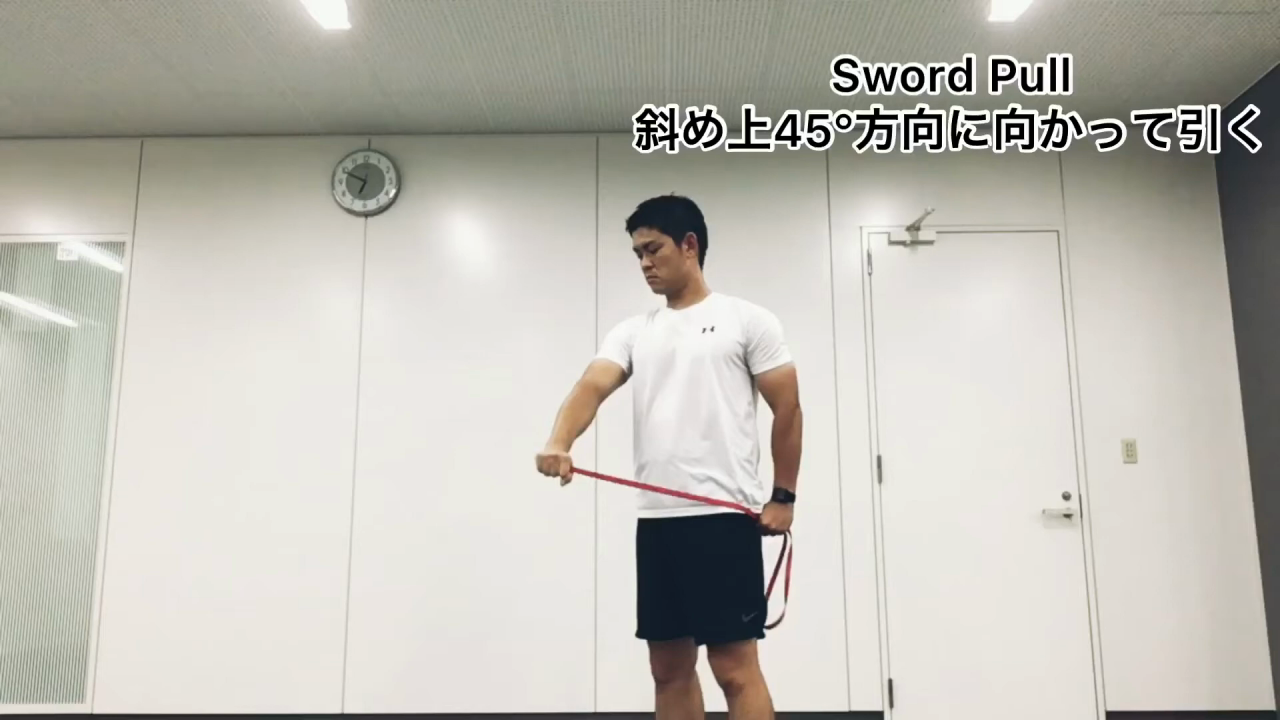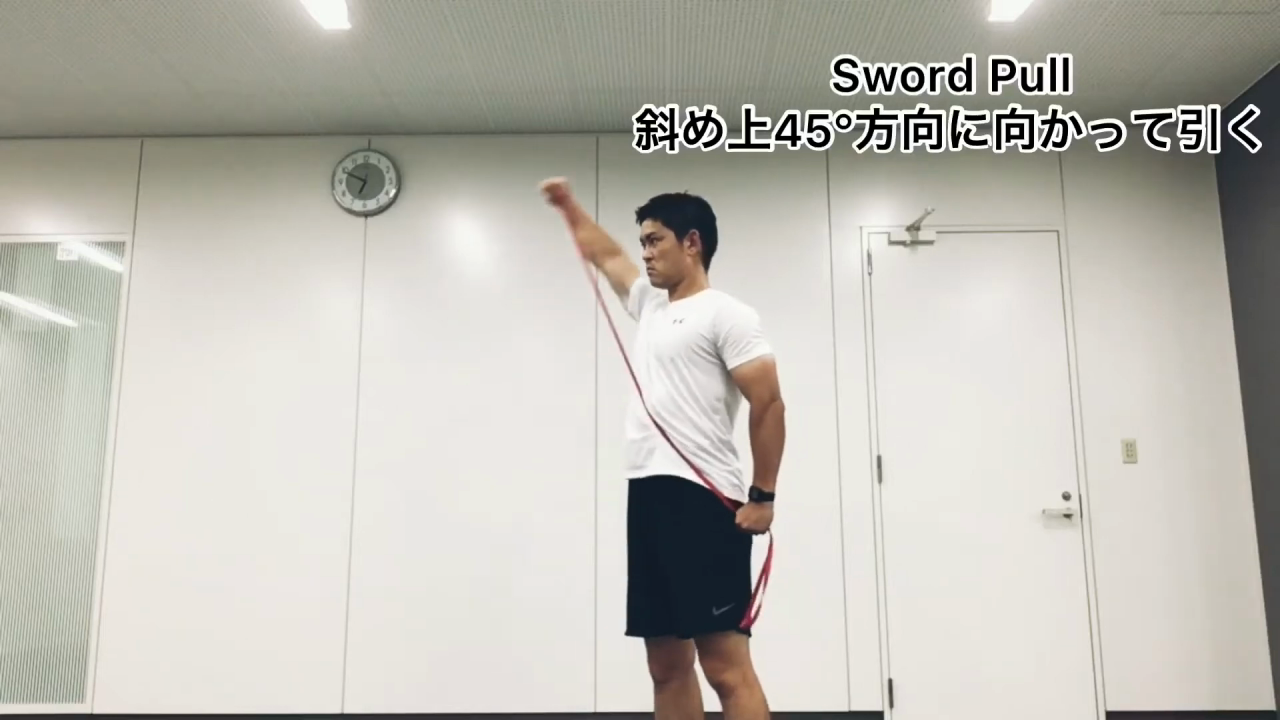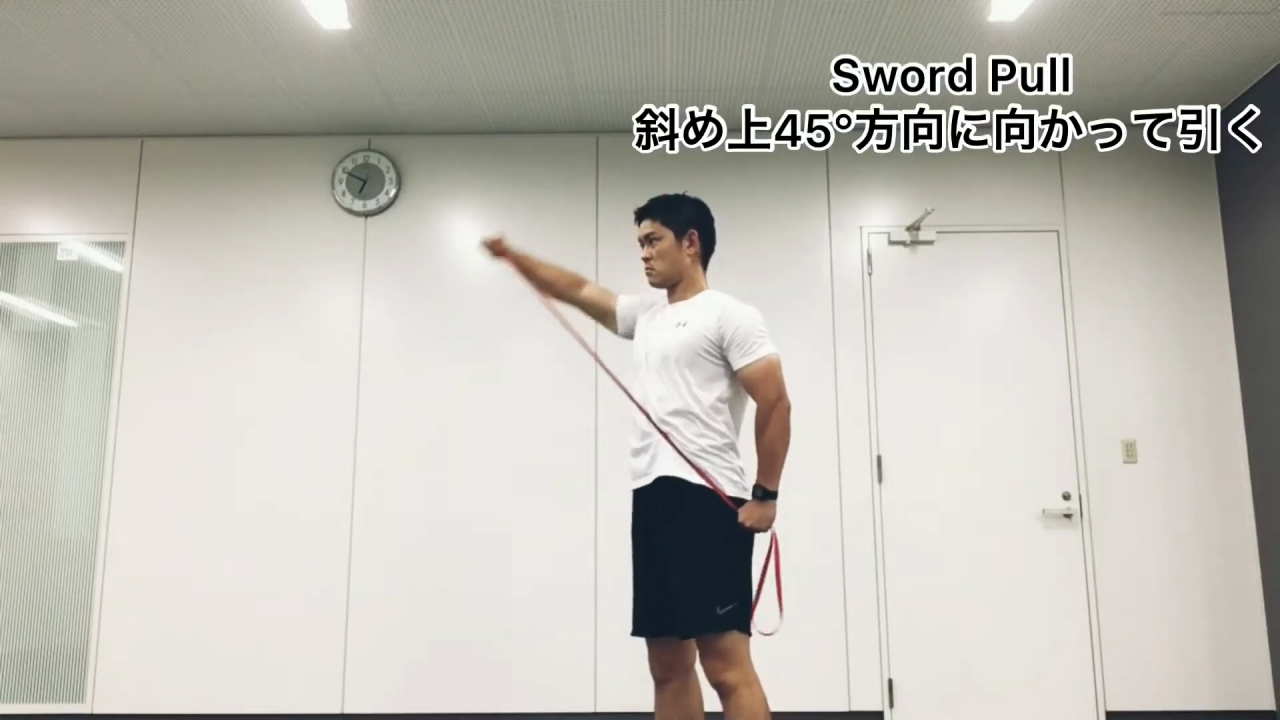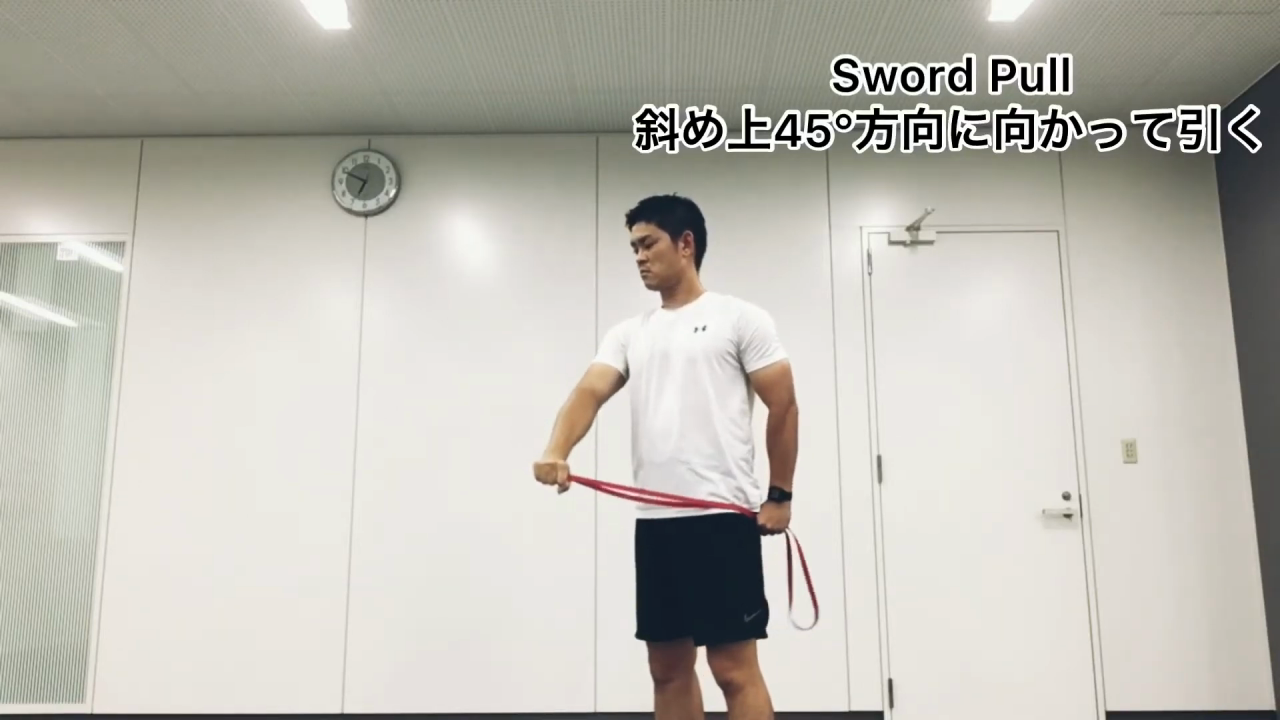
dt=1s
person 1, frame 1
left shoulder: (747, 320)
right shoulder: (633, 332)
left elbow: (788, 409)
right elbow: (591, 387)
left wrist: (783, 497)
right wrist: (559, 443)
left hip: (724, 517)
right hip: (656, 520)
left knee: (734, 667)
right knee: (669, 667)
person 1, frame 2
left shoulder: (726, 315)
right shoulder: (651, 304)
left elbow: (768, 405)
right elbow: (604, 254)
left wrist: (761, 496)
right wrist: (568, 205)
left hip: (701, 502)
right hip: (648, 496)
left knee: (725, 663)
right knee: (668, 664)
person 1, frame 3
left shoulder: (728, 315)
right shoulder: (647, 314)
left elbow: (776, 404)
right elbow: (580, 291)
left wrist: (764, 494)
right wrist: (512, 255)
left hip: (706, 501)
right hip: (651, 499)
left knee: (726, 664)
right knee: (668, 664)
person 1, frame 4
left shoulder: (739, 318)
right shoulder: (629, 333)
left elbow: (784, 408)
right elbow: (588, 393)
left wrist: (780, 496)
right wrist: (556, 452)
left hip: (722, 516)
right hip: (655, 520)
left knee: (734, 668)
right knee: (668, 667)
